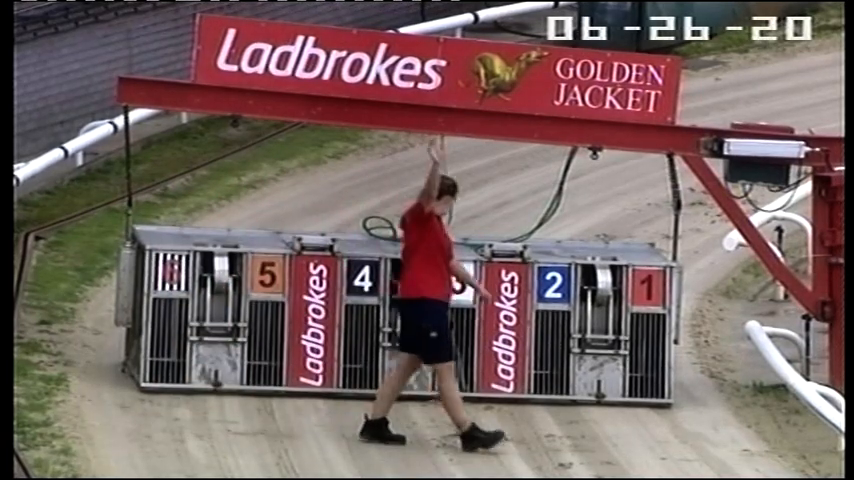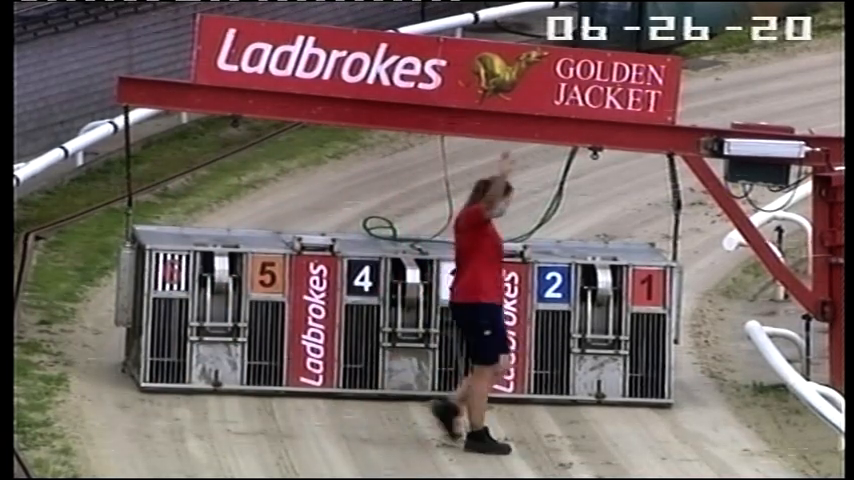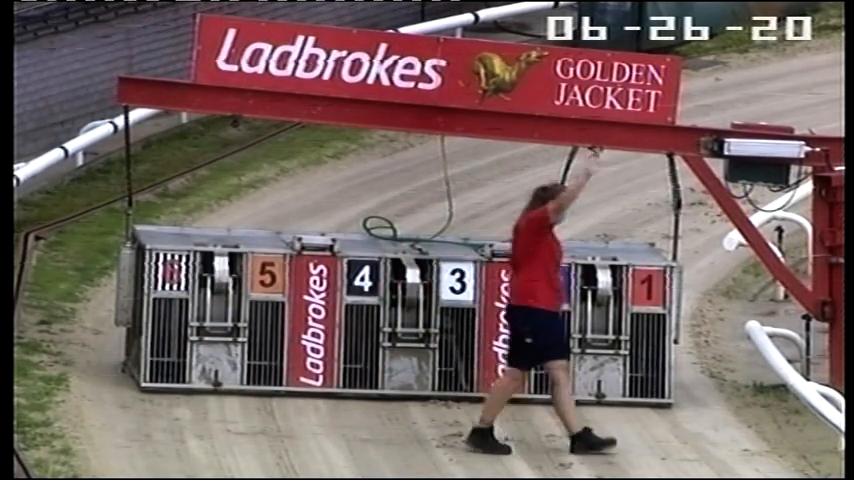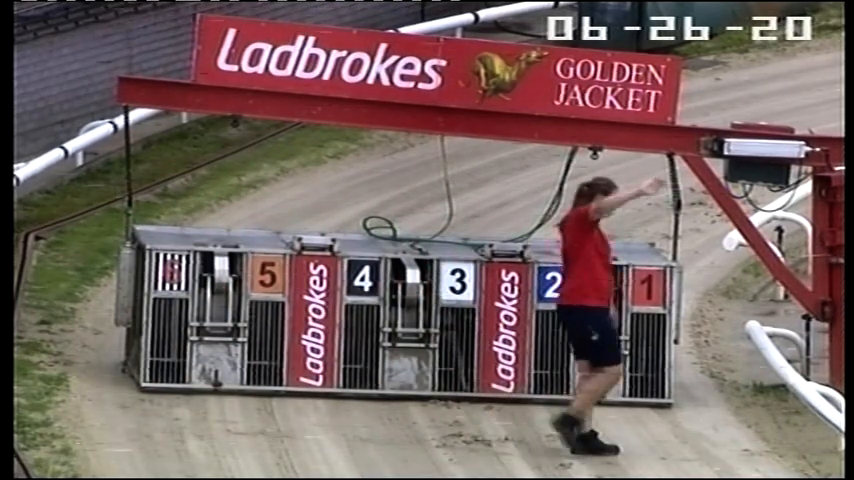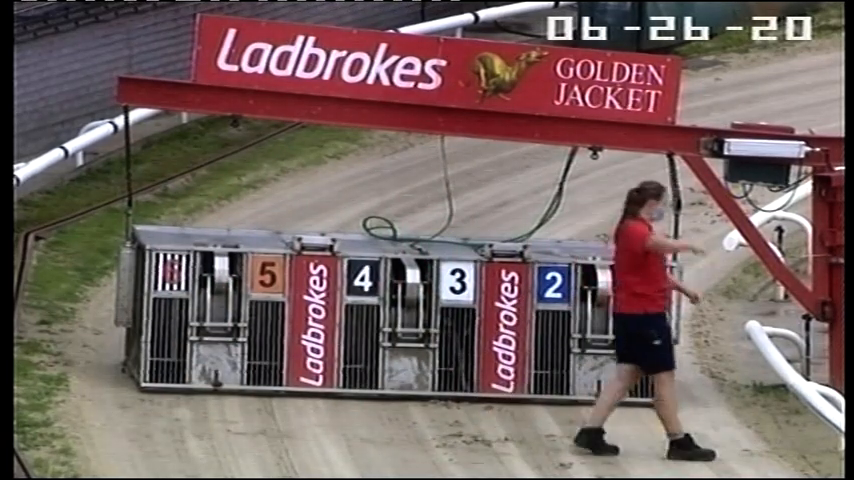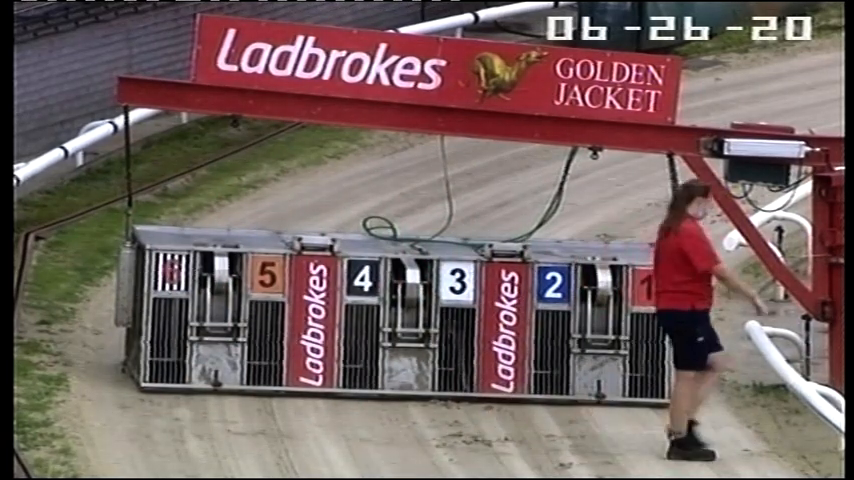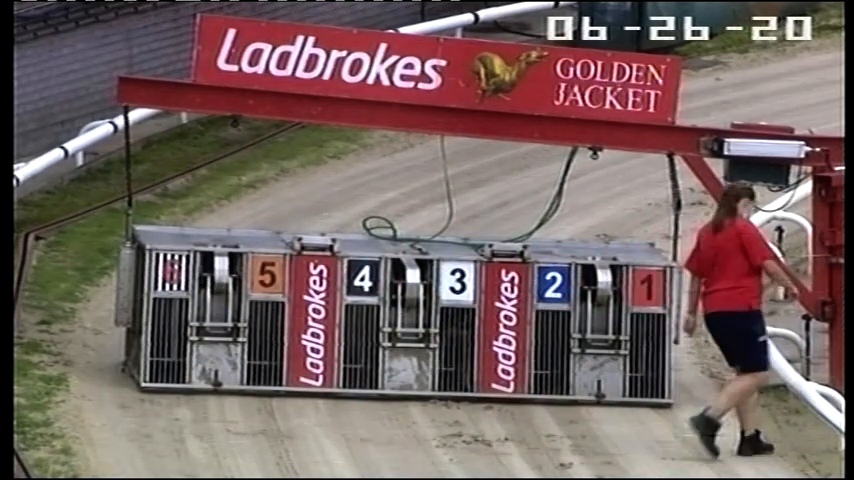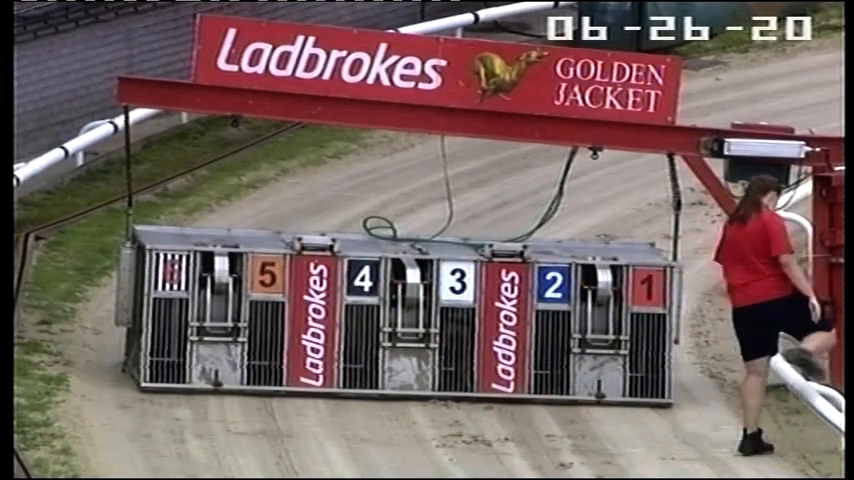
dt=0.3s
person 1, frame 1
left shoulder: (434, 225)
right shoulder: (419, 217)
left elbow: (448, 261)
right elbow: (428, 193)
left wrist: (475, 285)
right wrist: (435, 166)
left hip: (427, 302)
right hip: (422, 303)
left knee: (406, 366)
right knee: (445, 369)
left ankle: (374, 424)
right ankle: (468, 433)
person 1, frame 2
left shoulder: (481, 224)
right shoulder: (473, 218)
right elbow: (491, 201)
right wrist: (502, 176)
left hip: (485, 304)
right hip: (475, 304)
left knee: (499, 365)
right knee: (486, 370)
left ankle: (450, 406)
right ankle: (476, 434)
person 1, frame 3
left shoulder: (541, 231)
right shoulder: (533, 222)
right elbow: (561, 204)
right wrist: (585, 175)
left hip: (547, 311)
right hip: (530, 310)
left knee: (561, 374)
right knee: (515, 375)
left ankle: (579, 437)
right ankle: (481, 432)
person 1, frame 4
left shoulder: (589, 226)
right shoulder: (579, 218)
right elbow: (604, 207)
right wrist: (639, 191)
left hip: (585, 307)
right hip: (584, 308)
left knee: (590, 372)
right knee: (611, 371)
left ankle: (584, 436)
right ankle: (570, 419)
person 1, frame 5
left shoulder: (640, 230)
right shoulder: (634, 229)
left elbow: (656, 271)
right elbow: (657, 243)
left wrist: (684, 289)
right wrist: (685, 246)
left hip: (631, 314)
right hip: (644, 315)
left knee: (625, 376)
right knee: (664, 378)
left ankle: (590, 432)
right ankle: (679, 443)
person 1, frame 6
left shoulder: (670, 228)
right shoulder: (691, 231)
right elbow: (719, 270)
right wrist: (752, 296)
left hip: (674, 309)
right hip: (687, 311)
left knee: (715, 363)
right knee: (689, 375)
left ankle: (686, 424)
right ankle: (679, 442)
person 1, frame 7
left shoulder: (706, 232)
right shoulder: (744, 229)
left elbow: (695, 276)
right elbow: (769, 265)
left wrist: (691, 313)
right wrist: (791, 286)
left hip: (716, 311)
right hip: (741, 311)
left knee: (746, 374)
right knee: (755, 375)
left ankle: (750, 438)
right ankle: (708, 419)
person 1, frame 8
left shoulder: (731, 224)
right shoulder: (771, 220)
left elbow: (726, 264)
right elbow: (786, 261)
right wrist: (810, 295)
left hip: (743, 305)
right hip: (777, 298)
left knee: (755, 371)
right knee: (826, 333)
left ankle: (751, 437)
right ankle: (803, 353)
